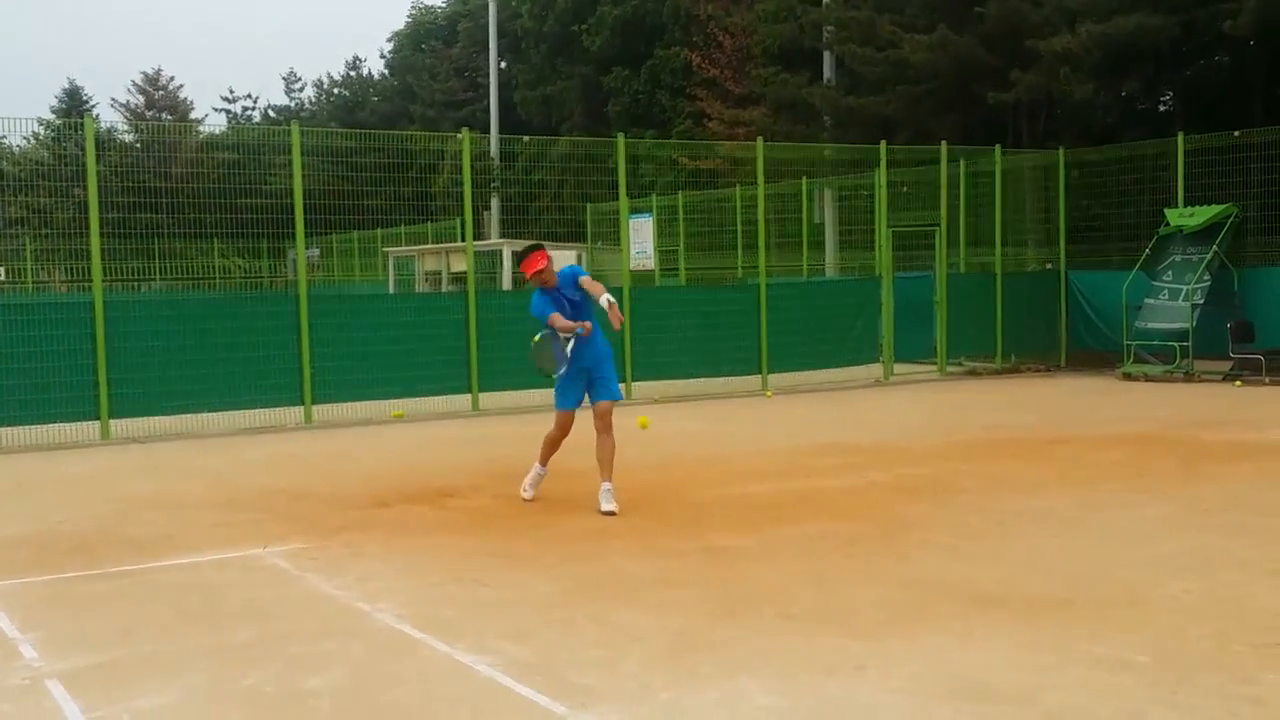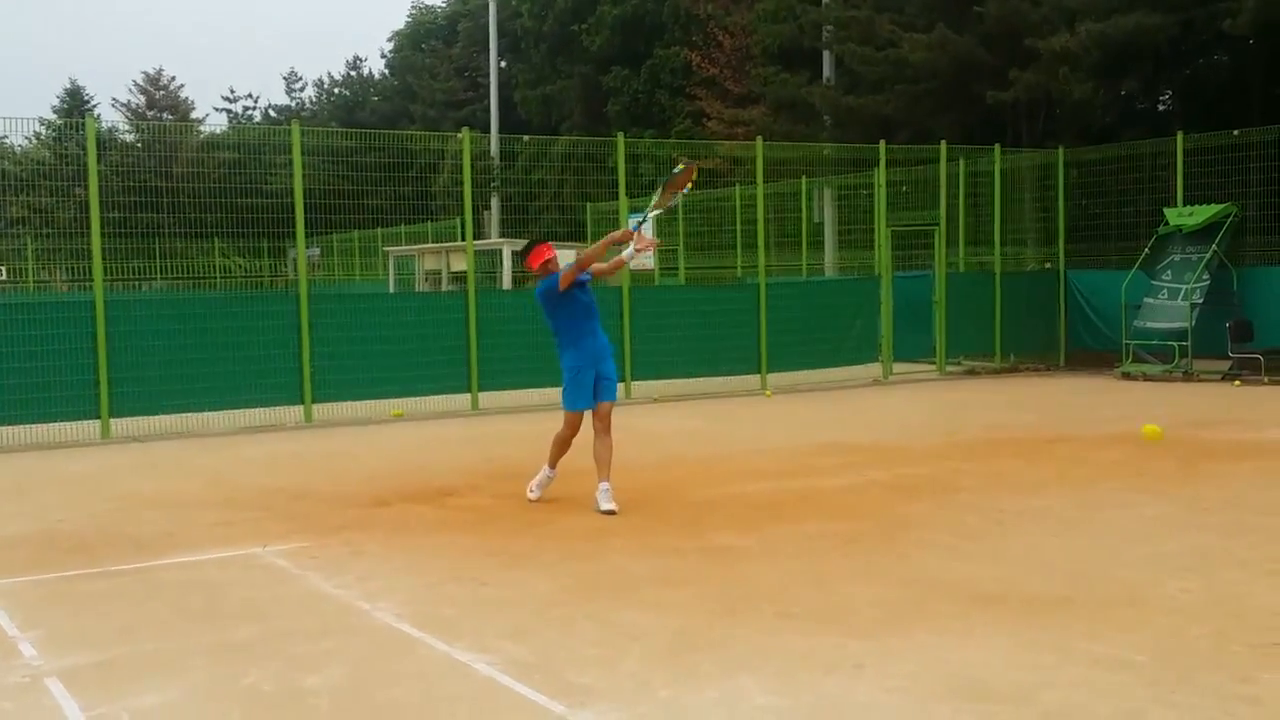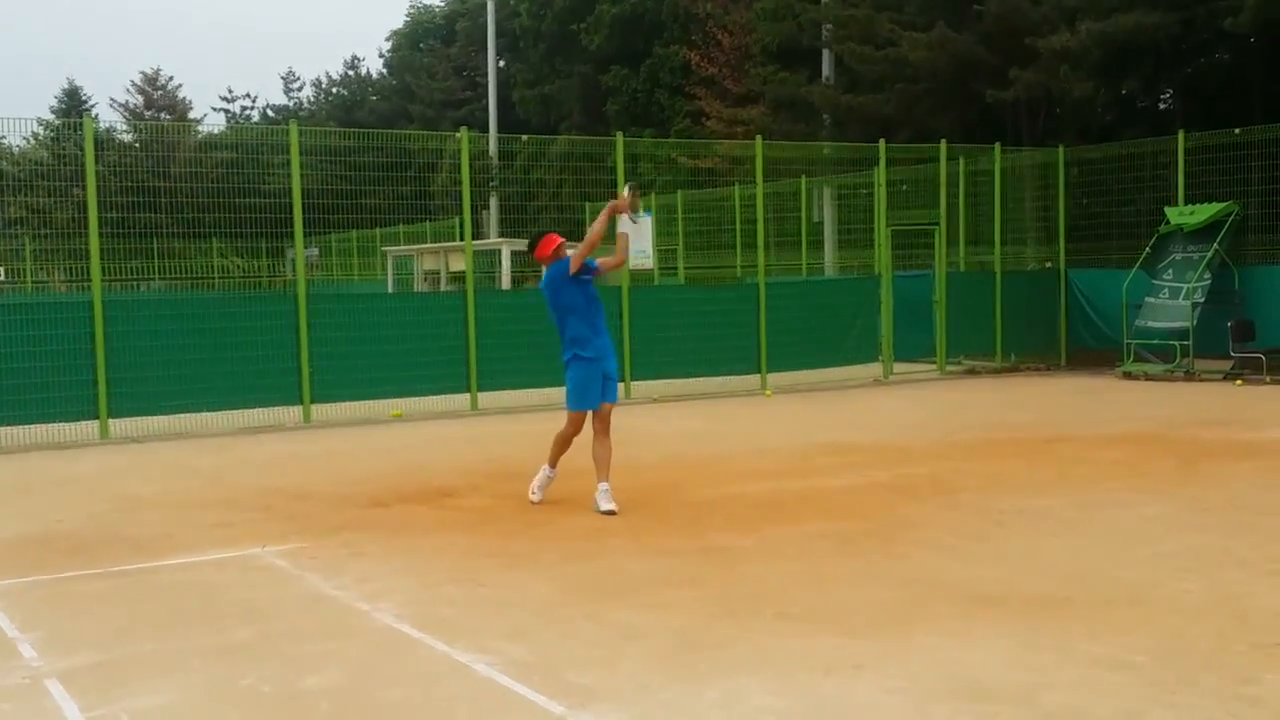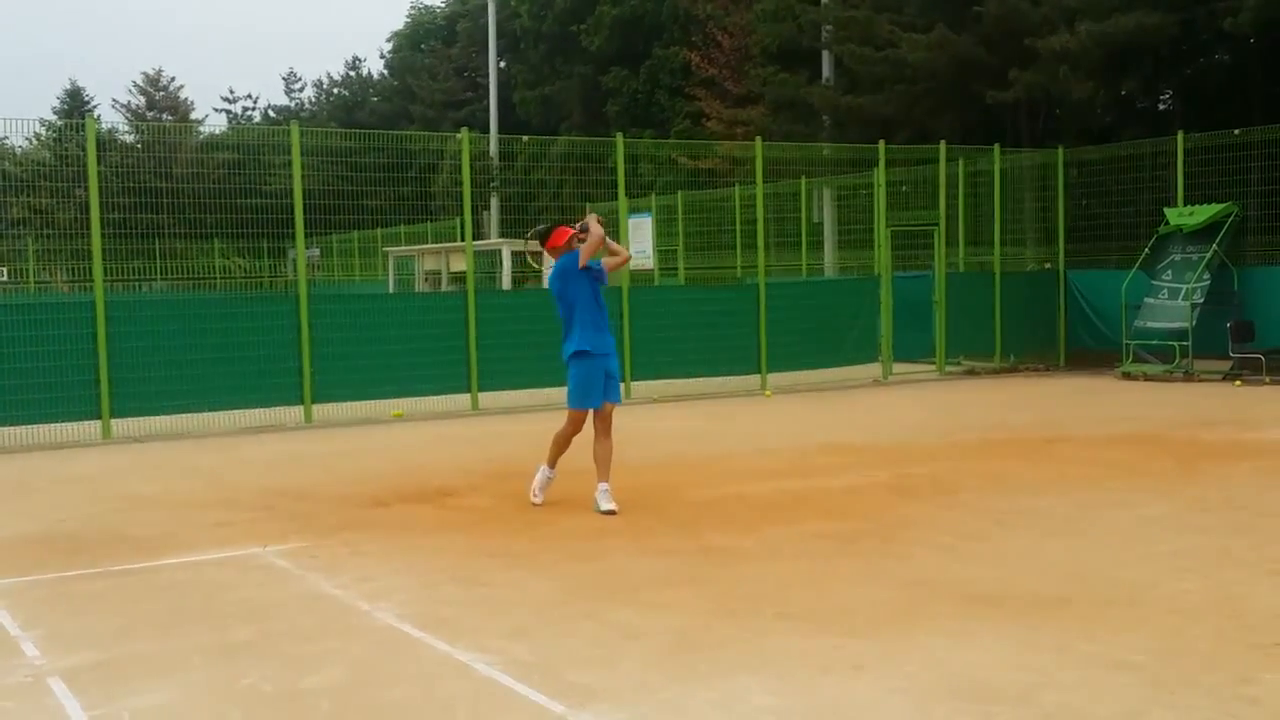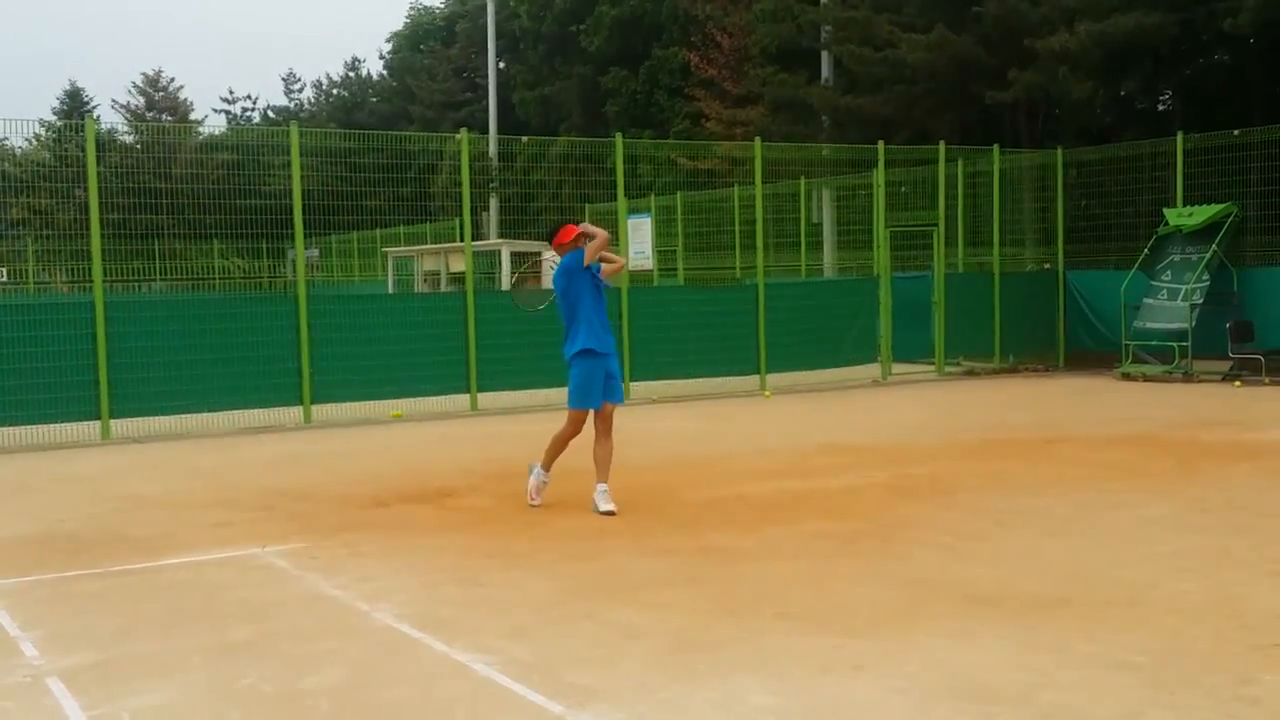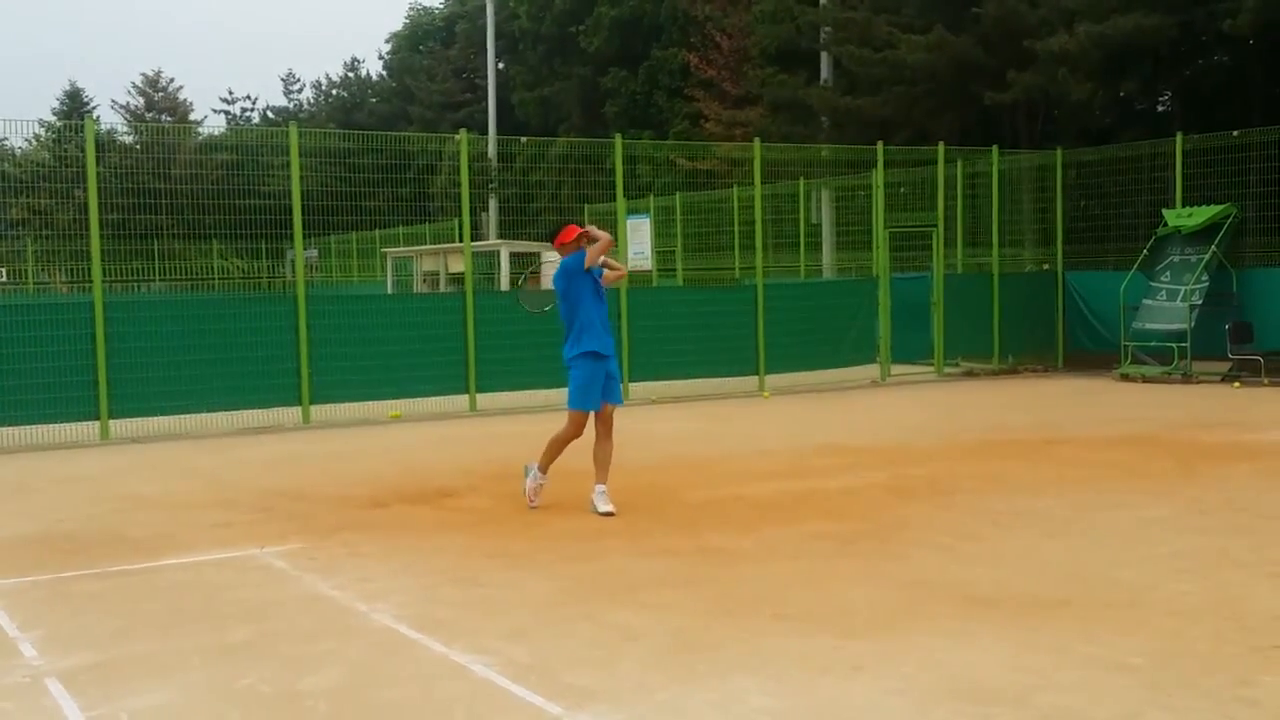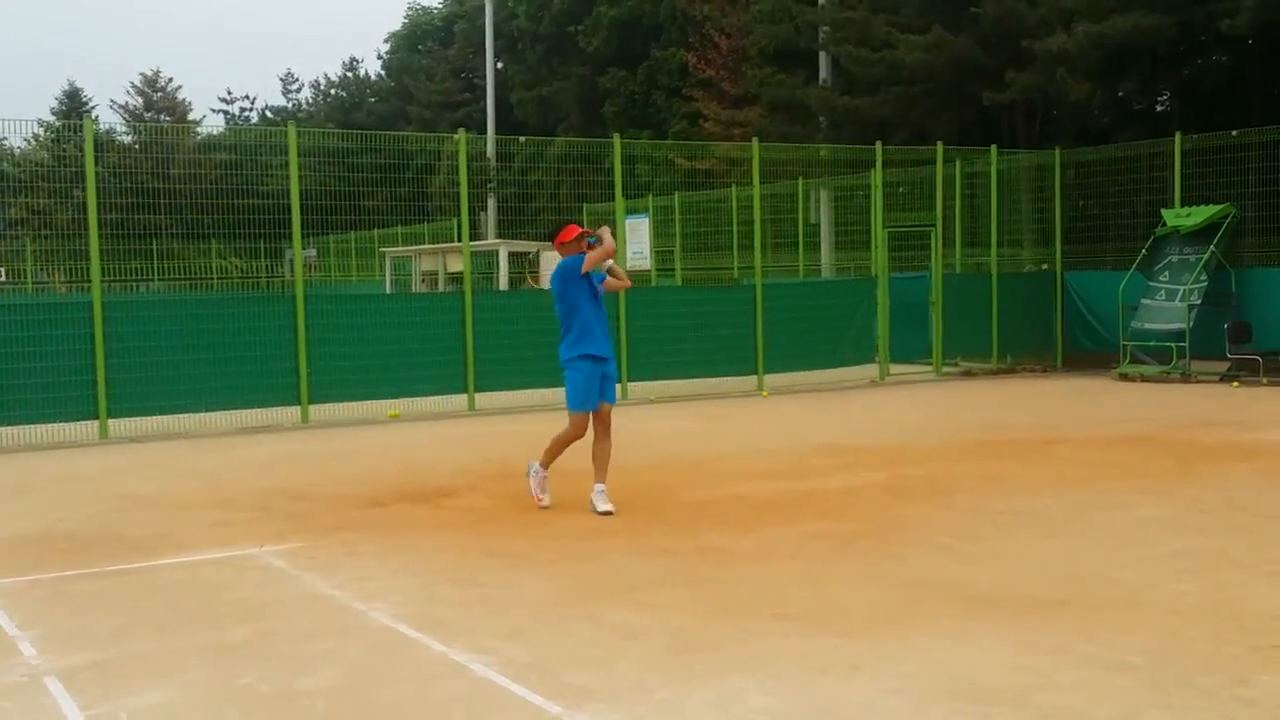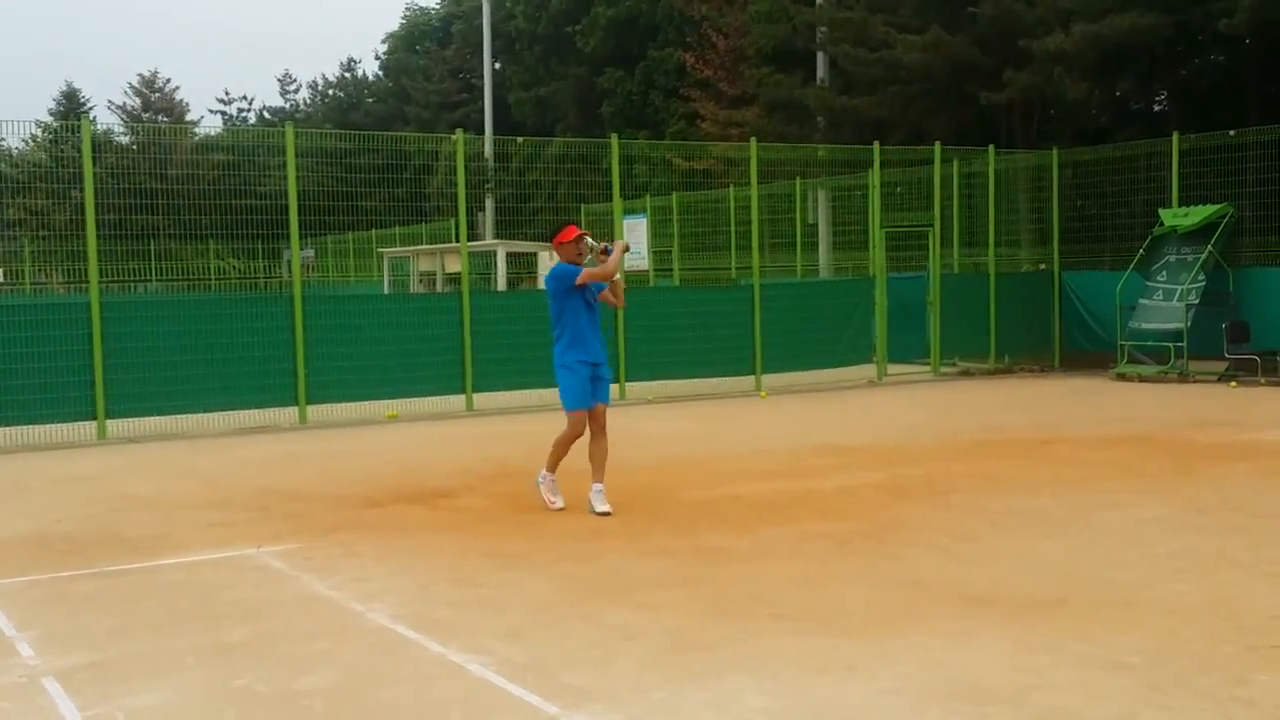
dt=0.1s
person 1, frame 1
left shoulder: (571, 273)
right shoulder: (539, 302)
left elbow: (591, 285)
right elbow: (560, 324)
left wrist: (607, 300)
right wrist: (577, 327)
left hip: (599, 358)
right hip: (571, 366)
left knee: (604, 422)
right knee: (562, 427)
left ankle: (606, 490)
right ankle: (539, 470)
person 1, frame 2
left shoulder: (575, 272)
right shoulder: (545, 289)
left elbow: (606, 268)
right elbow: (578, 264)
left wrist: (631, 249)
right wrist: (612, 239)
left hip: (602, 357)
right hip: (576, 362)
left knee: (603, 424)
right knee: (571, 427)
left ankle: (604, 490)
right ankle: (548, 473)
person 1, frame 3
left shoulder: (580, 268)
right shoulder: (553, 278)
left elbow: (620, 256)
right elbow: (590, 242)
right wrist: (609, 209)
left hip: (605, 355)
right hip: (581, 358)
left knee: (603, 424)
right knee: (574, 427)
left ankle: (603, 490)
right ankle: (548, 472)
person 1, frame 4
left shoulder: (585, 268)
right shoulder: (563, 272)
left elbow: (623, 256)
right elbow: (598, 238)
left wrist: (589, 232)
right wrist: (593, 221)
left hip: (606, 353)
right hip: (583, 356)
left knee: (603, 424)
right knee: (573, 425)
left ankle: (603, 491)
right ankle: (547, 471)
person 1, frame 5
left shoulder: (588, 270)
right shoulder: (568, 266)
left elbow: (620, 264)
right elbow: (604, 237)
left wrist: (586, 233)
right wrist: (590, 228)
left hip: (607, 354)
right hip: (585, 355)
left knee: (605, 423)
right knee: (574, 425)
left ankle: (601, 491)
right ankle: (542, 471)
person 1, frame 6
left shoulder: (589, 272)
right shoulder: (568, 267)
left elbow: (621, 272)
right elbow: (607, 240)
left wrist: (597, 258)
right wrist: (595, 232)
left hip: (606, 355)
right hip: (585, 357)
left knee: (605, 425)
right knee: (575, 428)
left ankle: (600, 492)
right ankle: (538, 472)
person 1, frame 7
left shoulder: (589, 275)
right shoulder: (565, 269)
left elbow: (623, 283)
right elbow: (610, 243)
left wrist: (602, 255)
right wrist: (606, 234)
left hip: (603, 357)
right hip: (579, 359)
left knee: (603, 423)
right knee: (578, 427)
left ankle: (599, 491)
right ankle: (539, 470)
person 1, frame 8
left shoulder: (586, 279)
right shoulder: (559, 273)
left elbow: (618, 301)
right elbow: (606, 272)
left wrist: (609, 265)
right wrist: (619, 248)
left hip: (596, 359)
right hip: (572, 361)
left knee: (598, 424)
right knee: (577, 427)
left ankle: (597, 491)
right ankle: (548, 476)
